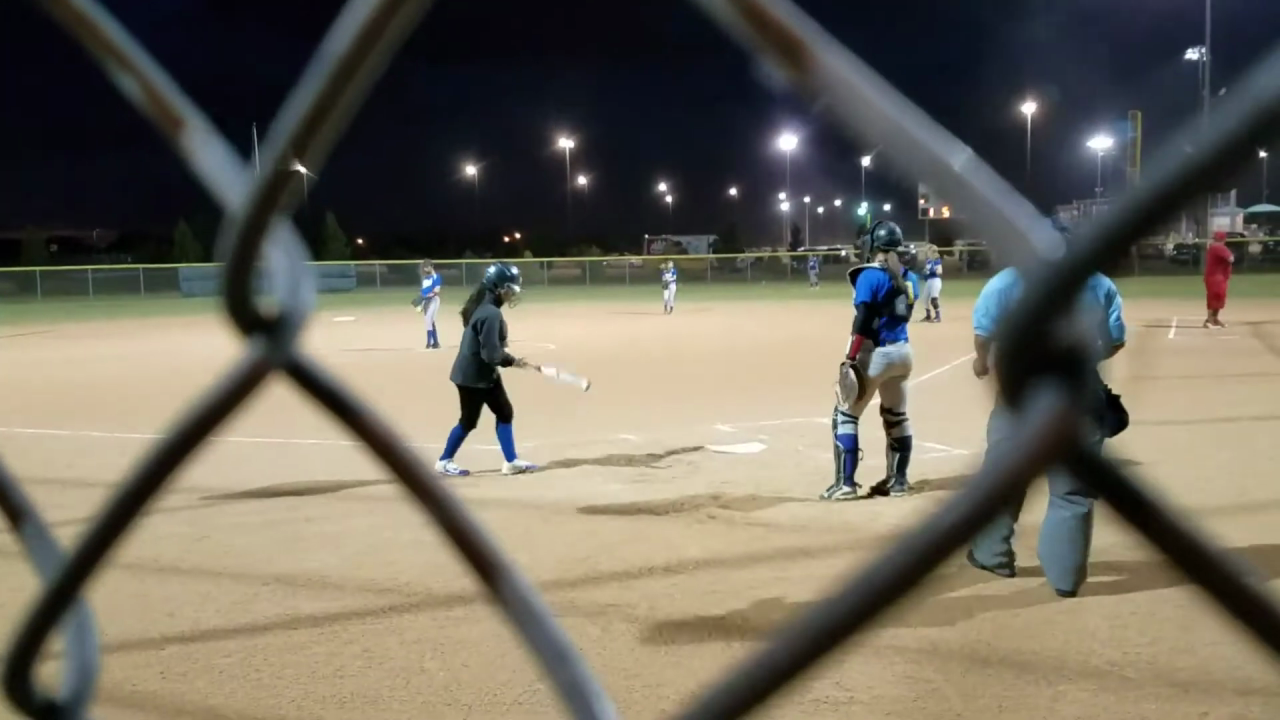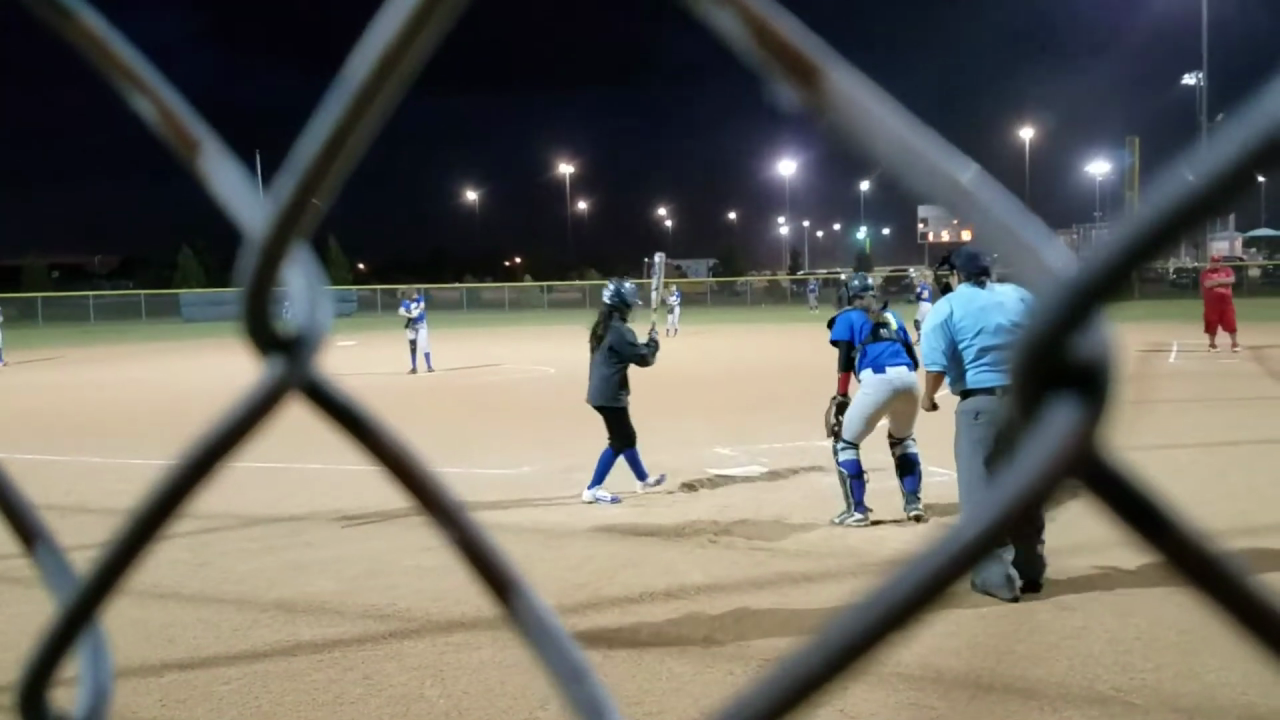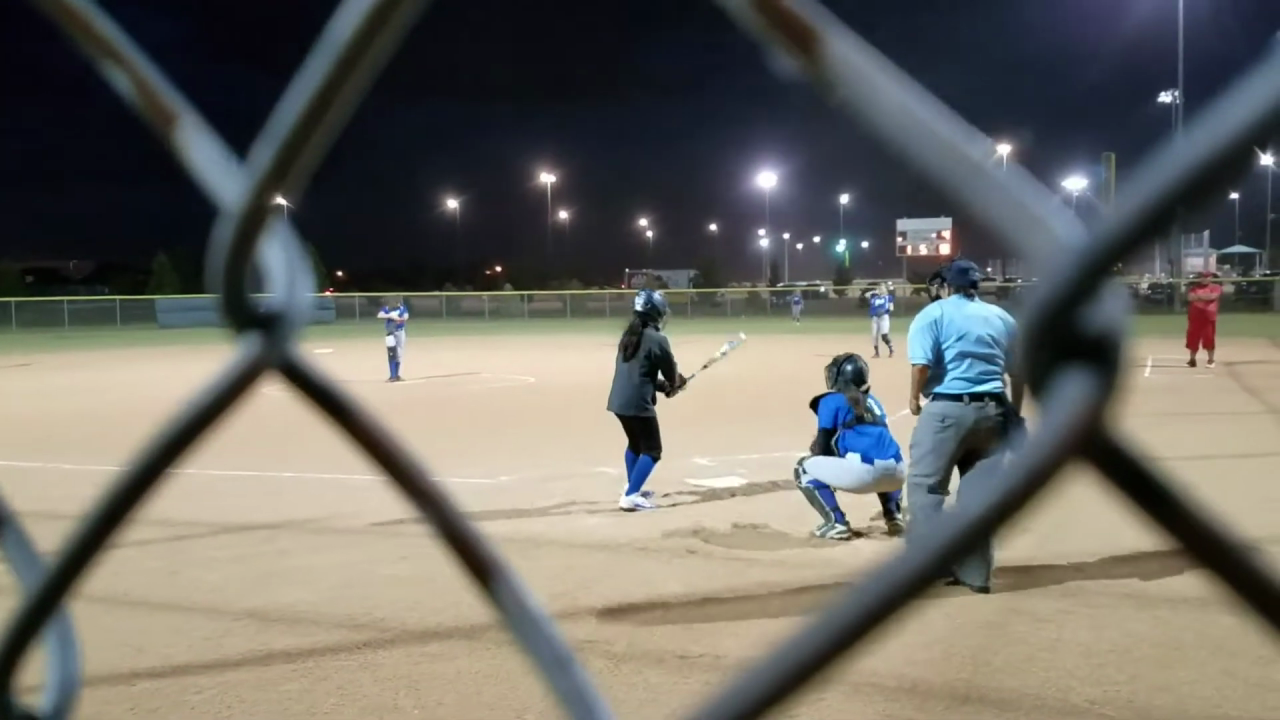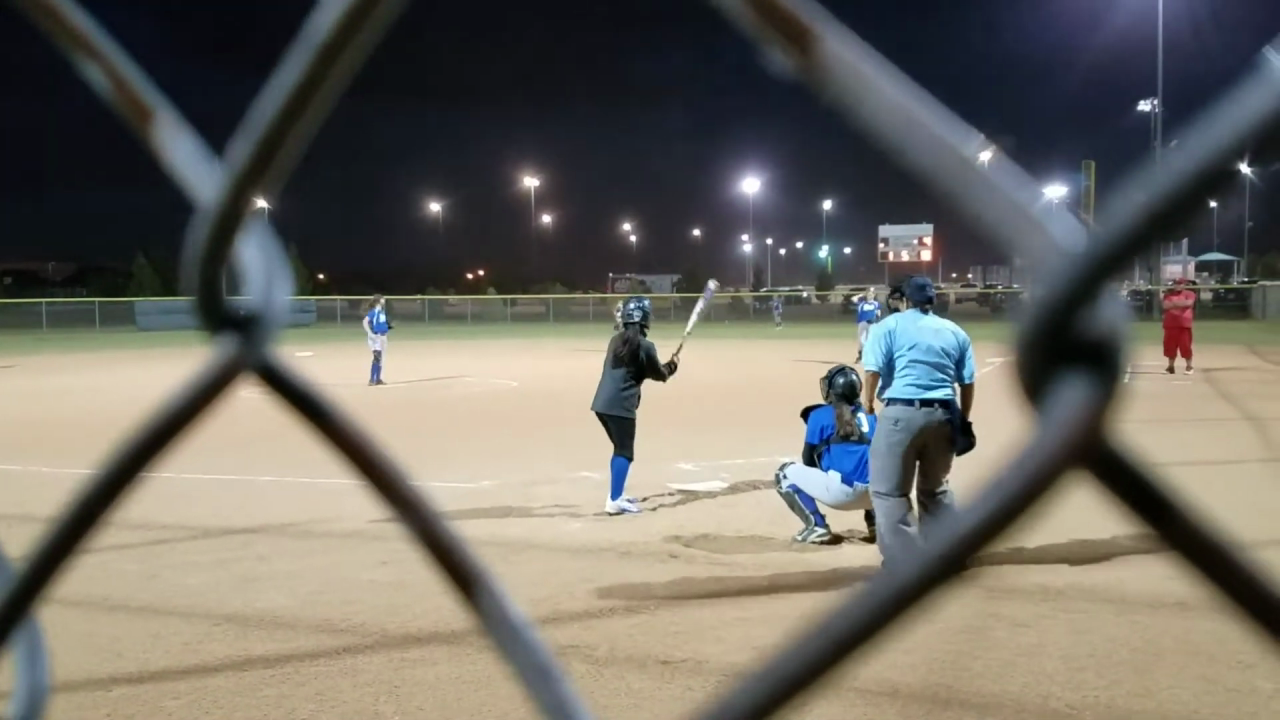
dt=1s
person 1, frame 1
left shoulder: (1010, 279)
right shoulder: (1099, 283)
left elbow: (984, 331)
right elbow: (1116, 340)
left wrist: (981, 360)
right knee: (1073, 487)
left ankle: (994, 552)
right ankle: (1065, 574)
person 1, frame 2
left shoulder: (946, 307)
right shoulder: (1022, 296)
left elbow: (936, 365)
left wrist: (927, 396)
left hip: (981, 405)
left knee: (982, 491)
left ankle: (996, 576)
right ankle: (1030, 572)
person 1, frame 3
left shoulder: (934, 313)
right shoulder: (1002, 318)
left elbow: (921, 365)
right elbow: (1019, 373)
left wrist: (914, 397)
right wrist: (1015, 412)
left hip: (948, 409)
right hip: (992, 411)
left knee: (925, 484)
right knee: (979, 493)
right ankle: (976, 573)
person 1, frame 4
left shoulder: (890, 325)
right shoulder: (955, 331)
left elbow: (873, 370)
right elbow: (968, 382)
left wrist: (868, 401)
right wrist: (963, 420)
left hip: (901, 413)
right hip: (943, 415)
left knee: (888, 490)
right knee: (935, 488)
left ankle: (903, 562)
person 2, frame 1
left shoulder: (870, 275)
right shoulder: (909, 277)
left elbow: (863, 321)
right elbow: (901, 315)
left wrist: (850, 358)
left hip: (877, 353)
right hip: (902, 352)
left knee: (845, 415)
right knee: (897, 416)
left ankle: (845, 483)
right ankle: (897, 480)
person 2, frame 2
left shoulder: (847, 317)
right shoulder: (891, 317)
left elbow: (846, 356)
left wrist: (841, 395)
left hip: (878, 382)
right hip: (908, 380)
left knee: (845, 443)
right knee: (903, 440)
left ankle: (856, 510)
right ankle: (913, 502)
person 2, frame 3
left shoulder: (830, 400)
right shoulder: (872, 401)
left elbow: (822, 444)
left wrist: (815, 452)
left hip: (863, 472)
right hip: (895, 472)
left knee: (804, 468)
left ankle: (837, 523)
right ankle: (893, 516)
person 2, frame 4
left shoulder: (820, 414)
right shoulder: (868, 415)
left elbow: (808, 459)
left hip: (842, 491)
left knee: (785, 473)
left ankle: (817, 527)
right ankle: (874, 522)
person 3, frame 1
left shoulder: (482, 307)
right shoulder: (491, 314)
right elbow: (491, 352)
left wrist: (508, 359)
right wrist: (511, 360)
left hip: (485, 374)
right hip: (473, 375)
left knee: (505, 412)
right knee: (468, 420)
left ankle: (511, 461)
right ankle: (445, 461)
person 3, frame 2
left shoulder: (604, 327)
right shoulder: (620, 331)
right elbow: (644, 359)
left wrist: (646, 345)
right wrist: (653, 342)
left hip: (602, 391)
right hip: (610, 394)
left knee: (626, 437)
right knee: (619, 441)
left ankle: (643, 480)
right ankle: (593, 489)
person 3, frame 3
left shoulder: (628, 335)
right shoulder: (657, 339)
right elbow: (670, 373)
left wrist: (663, 385)
right wrist: (676, 384)
left hip: (619, 401)
right hip: (638, 403)
left knee: (635, 443)
right knee: (652, 450)
left ankle: (632, 488)
right ankle: (630, 496)
person 3, frame 4
left shoulder: (616, 340)
right shoulder: (644, 346)
right elbow: (657, 374)
left wrist: (665, 368)
right wrist: (671, 367)
left hip: (602, 402)
right hip: (620, 405)
left knee: (620, 449)
right knee: (624, 453)
left ankle: (616, 495)
right ankle: (615, 501)
